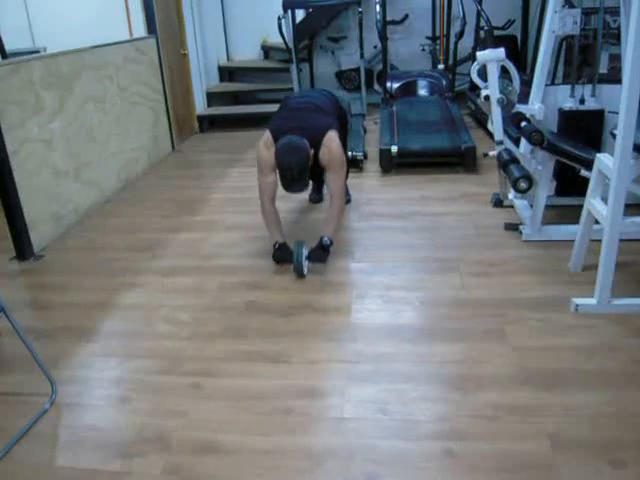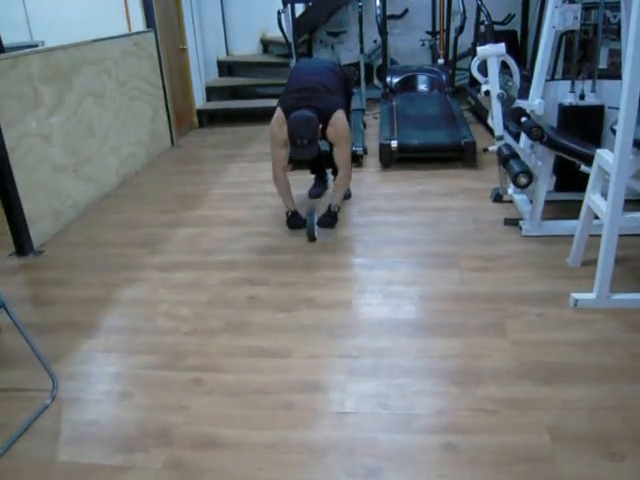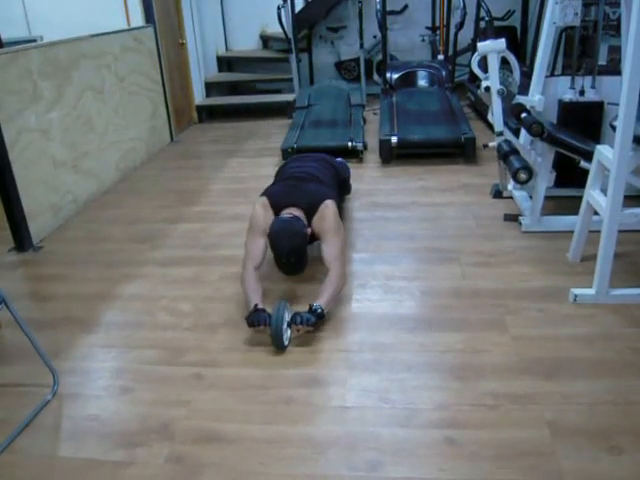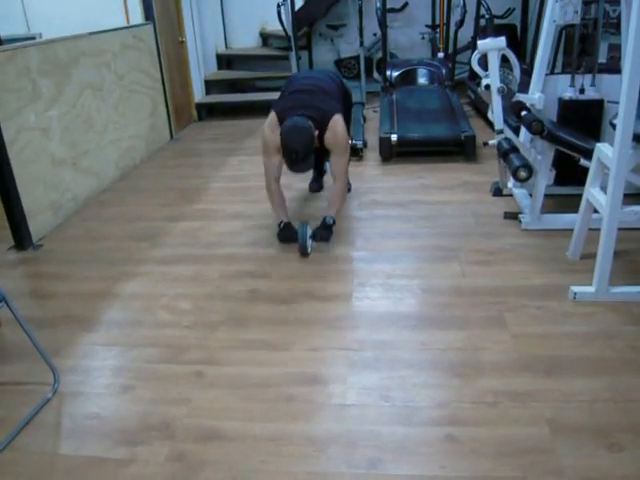
dt=1s
person 1, frame 1
left shoulder: (330, 146)
right shoulder: (267, 147)
left elbow: (337, 199)
right elbow: (267, 201)
left wrist: (325, 243)
right wrist: (279, 244)
left hip: (331, 103)
left knee: (340, 167)
left ankle: (341, 183)
right ankle: (317, 182)
person 1, frame 2
left shoulder: (336, 122)
right shoulder: (279, 123)
left elbow: (345, 169)
right elbow: (279, 171)
left wrist: (333, 209)
right wrist: (291, 211)
left hip: (336, 73)
left knee: (341, 143)
left ankle: (335, 179)
right ankle: (320, 176)
person 1, frame 3
left shoulder: (325, 212)
right shoulder: (263, 210)
left elbow: (337, 270)
right elbow: (250, 267)
left wrist: (316, 310)
right wrist: (256, 308)
left hip: (329, 167)
left ankle: (342, 165)
person 1, frame 4
left shoulder: (335, 128)
right shoulder: (271, 129)
left elbow: (340, 180)
right elbow: (272, 181)
left wrist: (328, 222)
right wrist: (283, 223)
left hip: (335, 84)
left knee: (340, 151)
right ankle: (318, 172)
